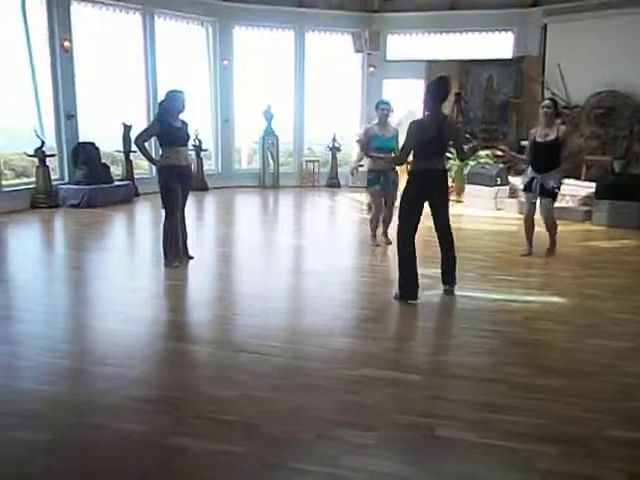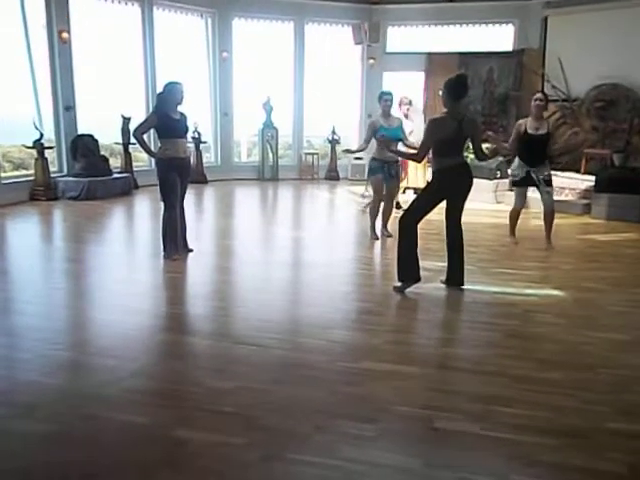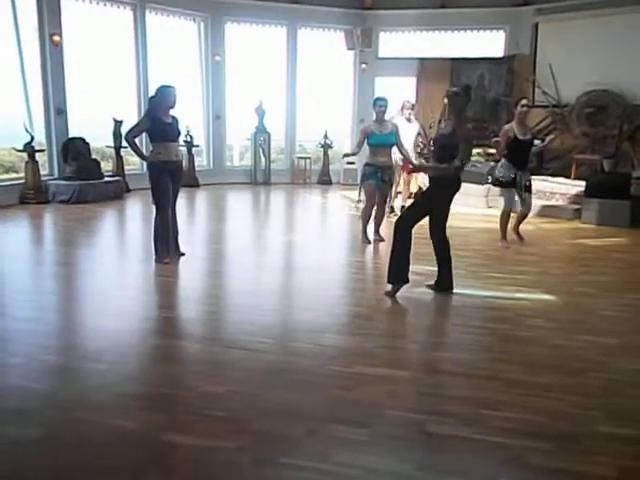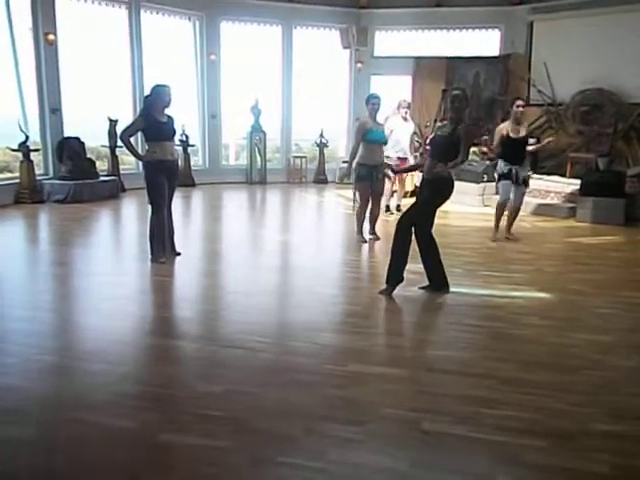
dt=0.7s
person 1, frame 1
left shoulder: (417, 126)
right shoulder: (452, 126)
left elbow: (401, 160)
right elbow: (463, 156)
right wrist: (473, 148)
left hip: (418, 181)
right hip: (439, 181)
left knee: (406, 234)
right knee: (443, 229)
left ankle: (408, 290)
right ankle: (449, 282)
person 1, frame 2
left shoulder: (436, 124)
right shoulder: (471, 123)
left elbow: (419, 157)
right elbow: (480, 156)
left wrist: (391, 149)
left hip: (443, 179)
right hip: (463, 176)
left knee: (408, 221)
right knee: (454, 224)
left ankle: (409, 276)
right ankle: (454, 277)
person 1, frame 3
left shoulder: (464, 130)
right shoulder: (447, 124)
left elbow: (460, 164)
left wrist: (430, 167)
right wrist: (425, 161)
left hip: (445, 183)
right hip: (438, 182)
left knee: (404, 222)
right knee: (437, 230)
left ankle: (398, 279)
right ankle: (444, 282)
person 1, frame 4
left shoulder: (463, 129)
right shoulder: (440, 127)
left elbow: (463, 157)
left wrist: (448, 168)
right wrist: (401, 170)
left hip: (439, 185)
right hip: (426, 182)
left knee: (405, 224)
right knee: (422, 231)
left ankle: (394, 280)
right ankle: (438, 282)
person 2, frame 1
left shoulder: (183, 124)
right shoulder: (160, 123)
right elbow: (139, 140)
left wrist: (187, 159)
right wrist: (154, 161)
left hip: (185, 170)
right hip: (169, 171)
left knee: (180, 211)
right knee: (172, 212)
left ankle: (182, 251)
right ankle: (171, 256)
person 2, frame 2
left shoulder: (182, 116)
right shoulder: (159, 115)
right elbow: (137, 133)
left wrist: (186, 151)
right wrist: (152, 153)
left hip: (184, 162)
right hip: (167, 163)
left knee: (180, 203)
right knee: (171, 205)
left ankle: (182, 244)
right ankle: (170, 248)
person 2, frame 3
left shoulder: (174, 120)
right shoulder: (151, 119)
right elbow: (129, 136)
left wrist: (178, 155)
right wrist: (144, 157)
left hip: (176, 166)
right hip: (159, 167)
left knee: (172, 207)
right knee: (163, 208)
left ankle: (173, 248)
right ankle: (162, 252)
person 2, frame 4
left shoulder: (169, 119)
right shoulder: (146, 118)
right elbow: (124, 135)
left wrist: (174, 155)
right wrist: (139, 156)
left hip: (172, 165)
right hip: (155, 166)
left knee: (167, 207)
right knee: (158, 208)
left ankle: (169, 247)
right ankle: (158, 251)
person 3, frame 1
left shoulder: (562, 131)
right shoulder: (533, 132)
right elbow: (528, 158)
right wrist: (510, 154)
left hip: (551, 176)
right hip: (533, 175)
left knee: (547, 214)
right knee: (528, 212)
left ankle: (552, 243)
right ankle: (529, 245)
person 3, frame 2
left shoulder: (549, 125)
right shoulder: (521, 124)
left elbow: (550, 151)
right elbow: (510, 149)
right wrist: (497, 142)
left hip: (541, 169)
right hip: (522, 168)
left knee: (549, 204)
right knee: (519, 205)
left ankle: (548, 238)
right ankle: (511, 233)
person 3, frame 3
left shoulder: (529, 129)
right shoulder: (507, 129)
left elbow: (527, 152)
right elbow: (500, 154)
left wrist: (544, 144)
right wrist: (498, 147)
left hip: (523, 172)
right hip: (507, 170)
left knee: (527, 207)
right knee: (508, 206)
left ankle: (516, 228)
right ankle: (503, 237)
person 3, frame 4
left shoulder: (525, 127)
right shoulder: (502, 128)
left elbow: (525, 148)
right elbow: (495, 151)
left wrist: (542, 144)
left hip: (522, 168)
right hip: (506, 166)
left knee: (517, 203)
right knee: (504, 198)
left ankle: (508, 231)
right ankle: (496, 229)
person 4, frame 1
left shoulder: (394, 131)
right shoulder: (369, 130)
left elbow: (396, 153)
right elbow: (363, 150)
right wrist: (356, 164)
left hip: (390, 171)
right hip: (374, 172)
left knee: (390, 205)
right knee: (377, 207)
left ankle: (385, 233)
right ankle: (373, 236)
person 4, frame 2
left shoulder: (398, 121)
right shoulder: (374, 122)
left elbow: (405, 141)
right elbow: (366, 143)
right wrist: (354, 150)
left hip: (393, 164)
right hip: (377, 162)
left knee: (390, 198)
right knee: (377, 197)
left ankle: (384, 227)
right ankle: (372, 229)
person 4, frame 3
left shoulder: (393, 127)
right shoulder: (367, 128)
left elbow: (401, 147)
right elbow: (359, 146)
right wrist: (351, 153)
left hip: (387, 169)
right hip: (370, 167)
left knee: (382, 203)
right knee: (370, 202)
left ankle: (377, 231)
right ankle: (364, 233)
person 4, frame 4
left shoulder: (381, 126)
right shoulder: (363, 124)
right elbow: (356, 146)
left wrist: (384, 168)
right wrist: (349, 167)
left hip: (378, 167)
right hip: (364, 167)
left knee: (376, 202)
right knee: (364, 202)
left ankle: (372, 229)
right ankle: (359, 232)
